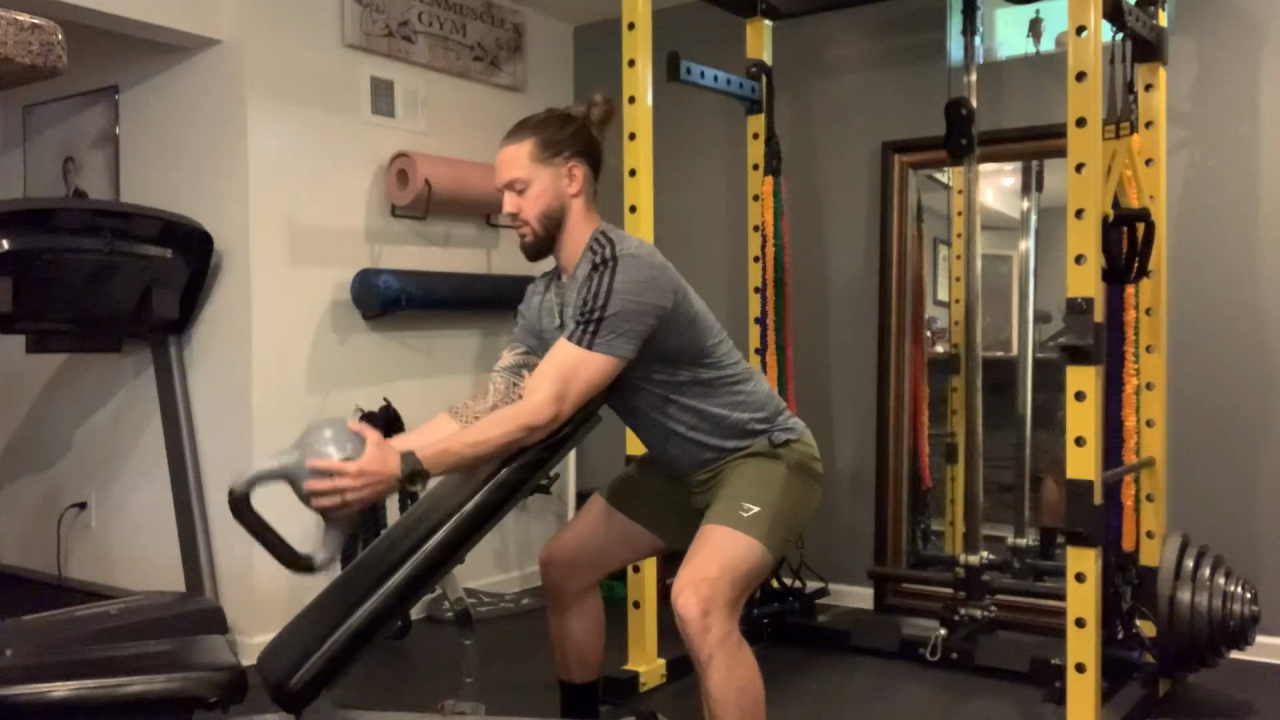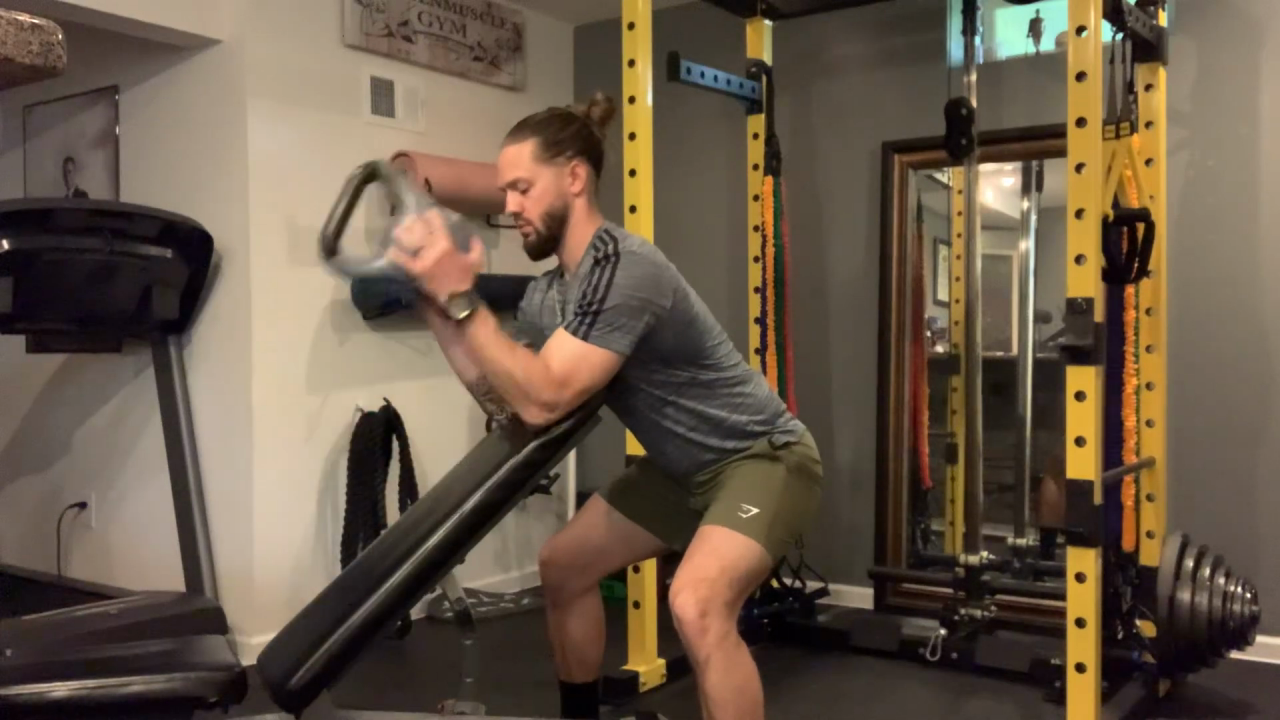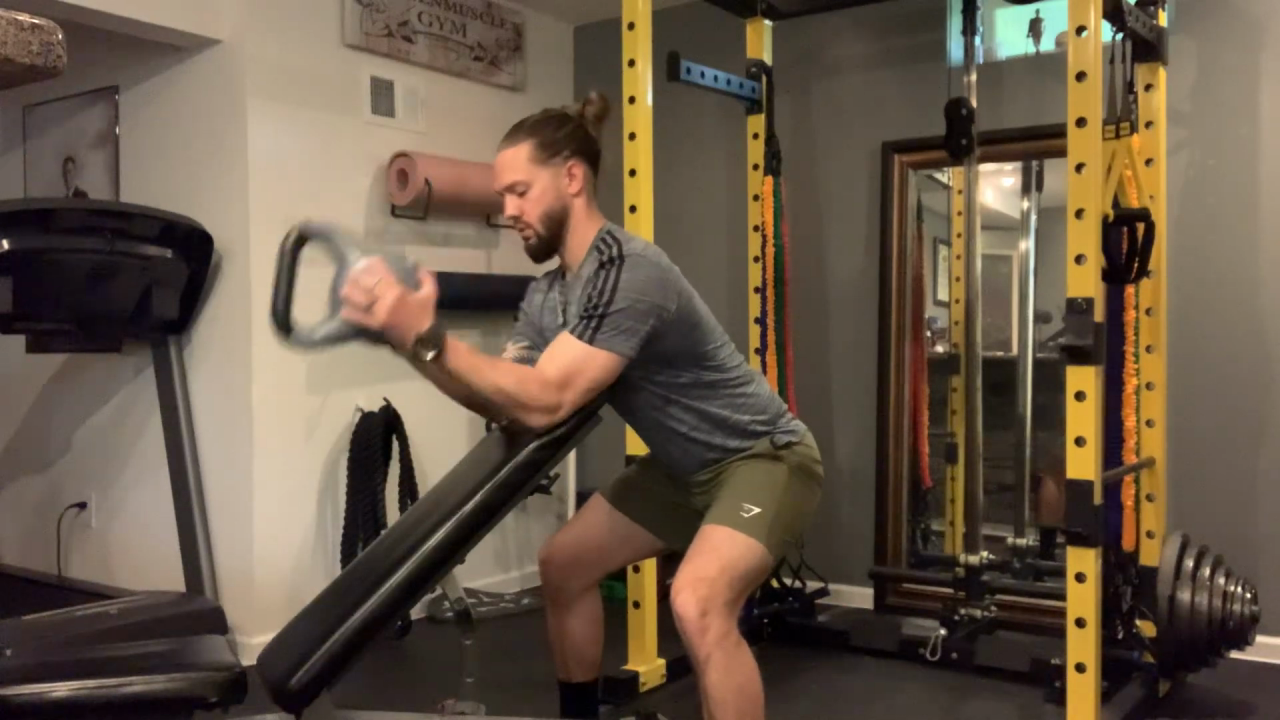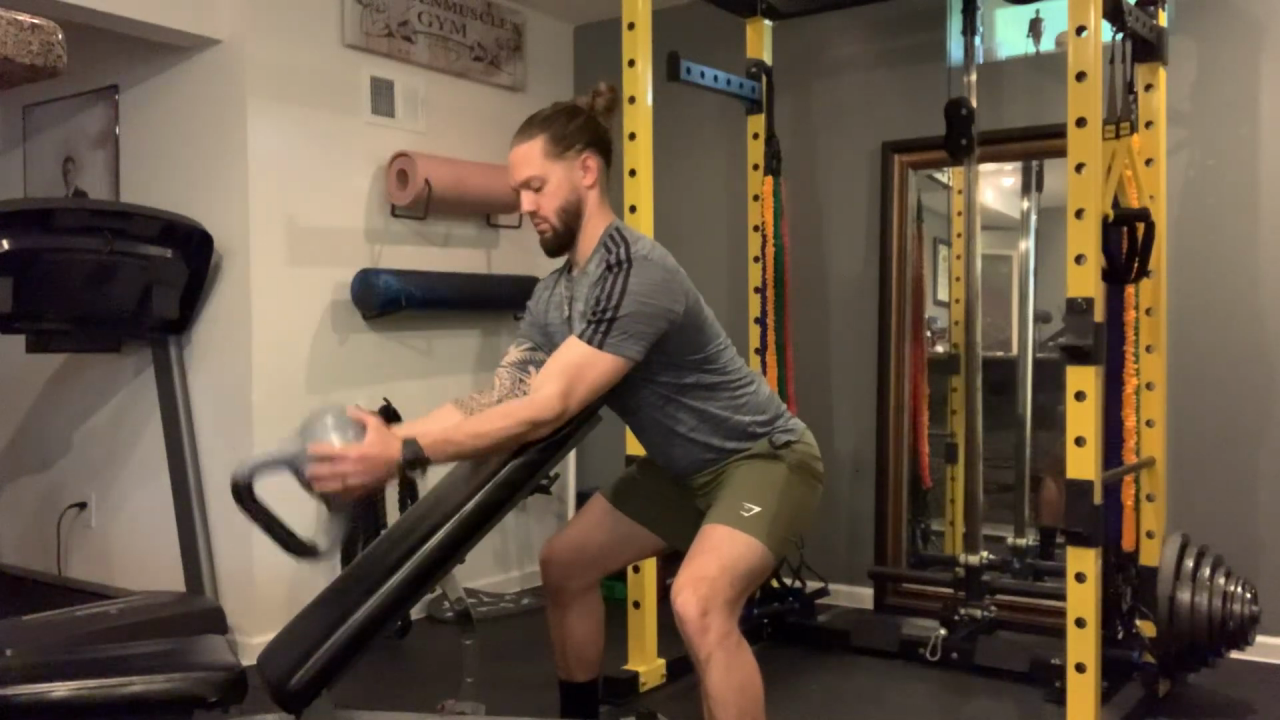
dt=1s
person 1, frame 1
left shoulder: (625, 273)
right shoulder: (544, 299)
left elbow: (539, 414)
right elbow: (496, 404)
left wrist: (402, 466)
right wrist: (389, 449)
left hip: (762, 455)
right hip: (682, 462)
left knee: (698, 603)
right knee: (563, 566)
person 1, frame 2
left shoulder: (625, 270)
right shoulder: (547, 293)
left elbow: (546, 400)
right elbow: (510, 399)
left wrist: (460, 300)
right wrist: (442, 304)
left hip: (761, 456)
right hip: (682, 465)
left knee: (696, 604)
right knee: (562, 566)
person 1, frame 3
left shoulder: (629, 272)
right shoulder: (547, 295)
left elbow: (545, 403)
right elbow: (503, 398)
left wrist: (425, 338)
right wrist: (410, 340)
left hip: (763, 456)
right hip: (684, 464)
left knee: (698, 604)
right knee: (564, 566)
person 1, frame 4
left shoulder: (636, 274)
right shoulder: (554, 296)
left elbow: (545, 410)
right elbow: (500, 398)
left wrist: (405, 453)
right wrist: (389, 436)
left hip: (763, 456)
right hip: (684, 465)
left knee: (698, 603)
right knee: (564, 565)
